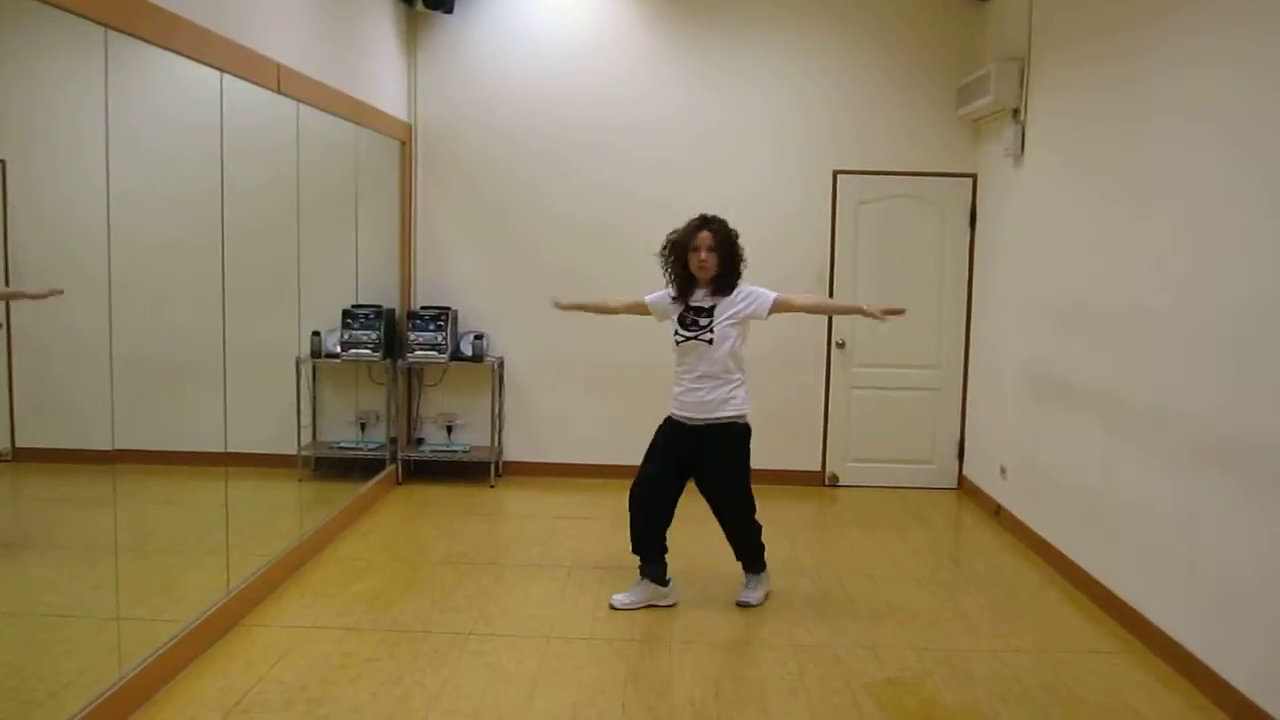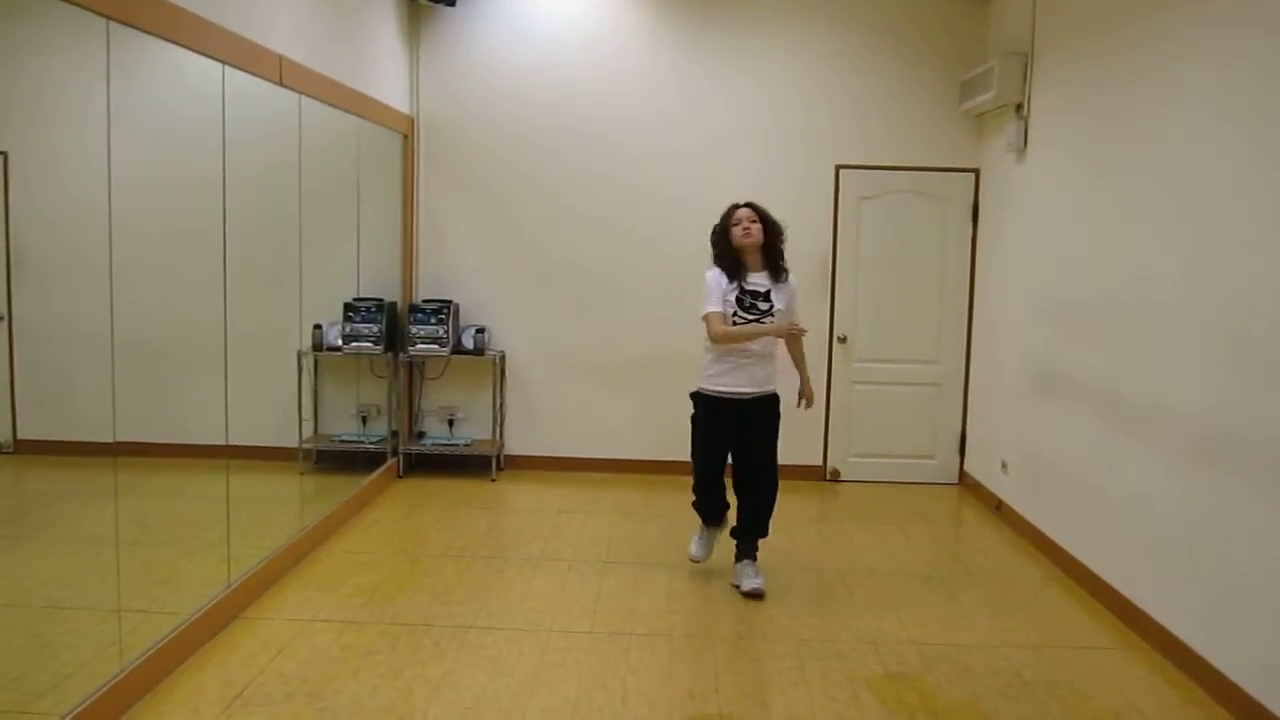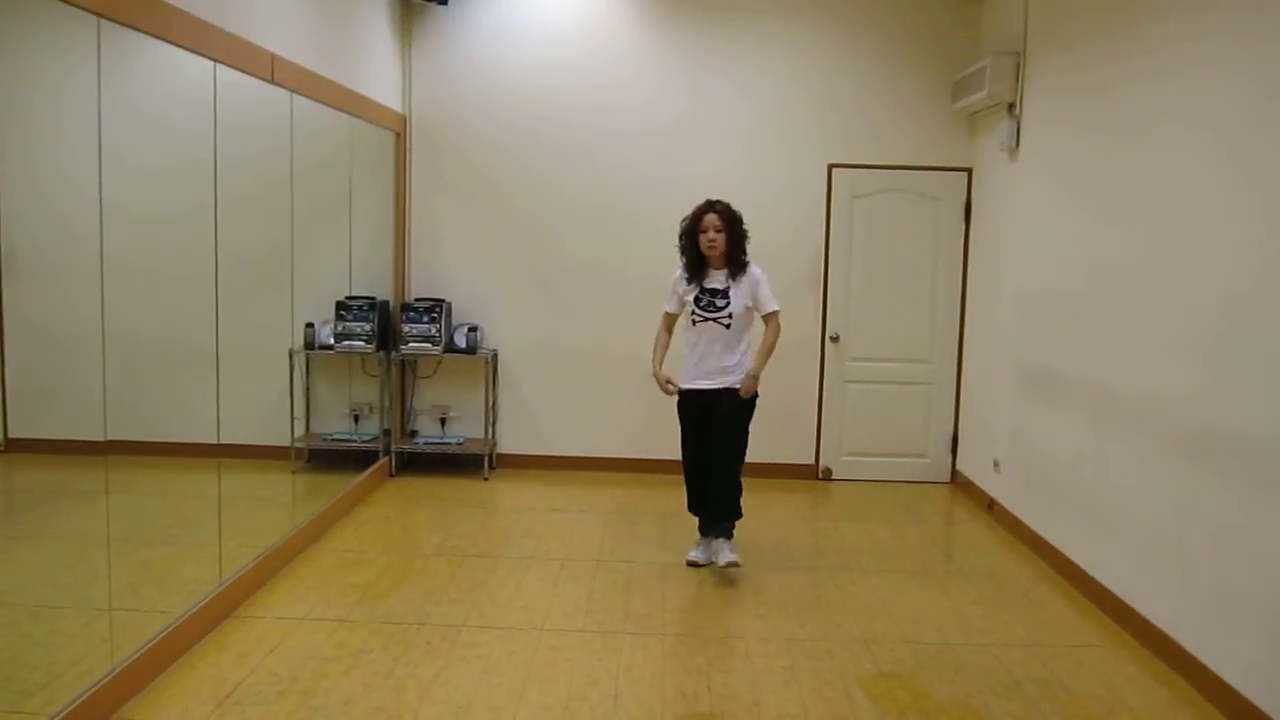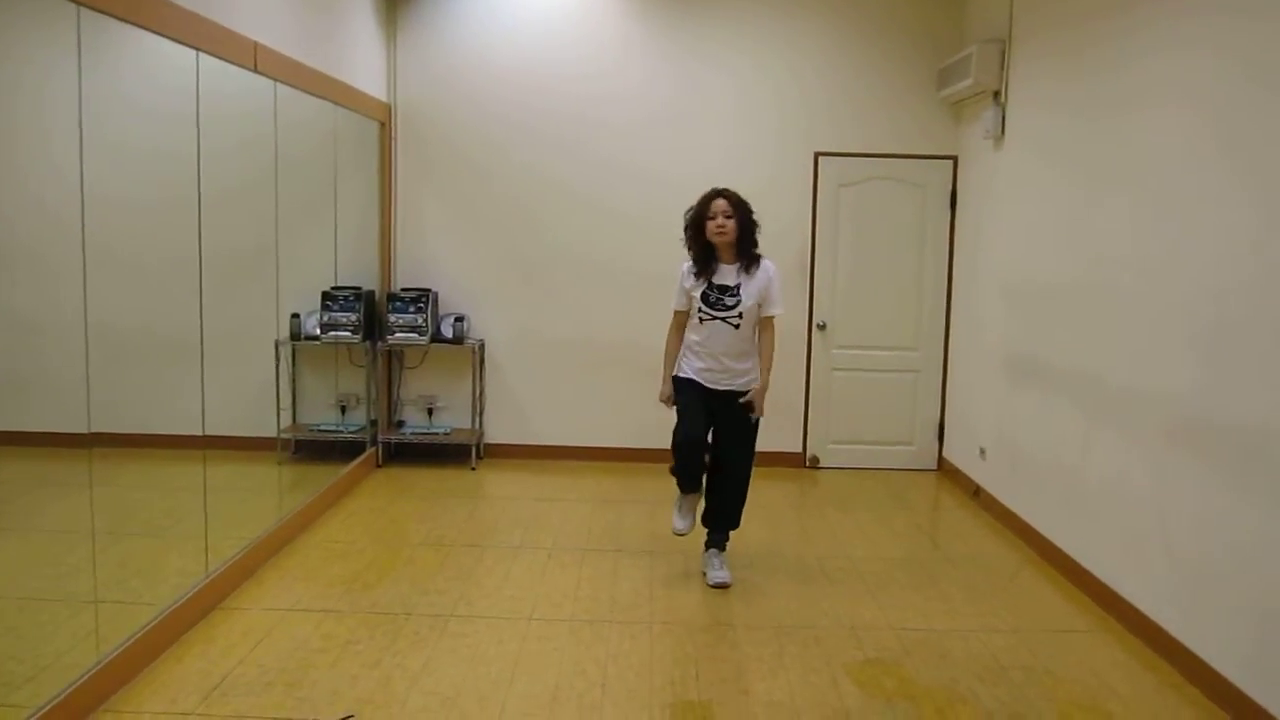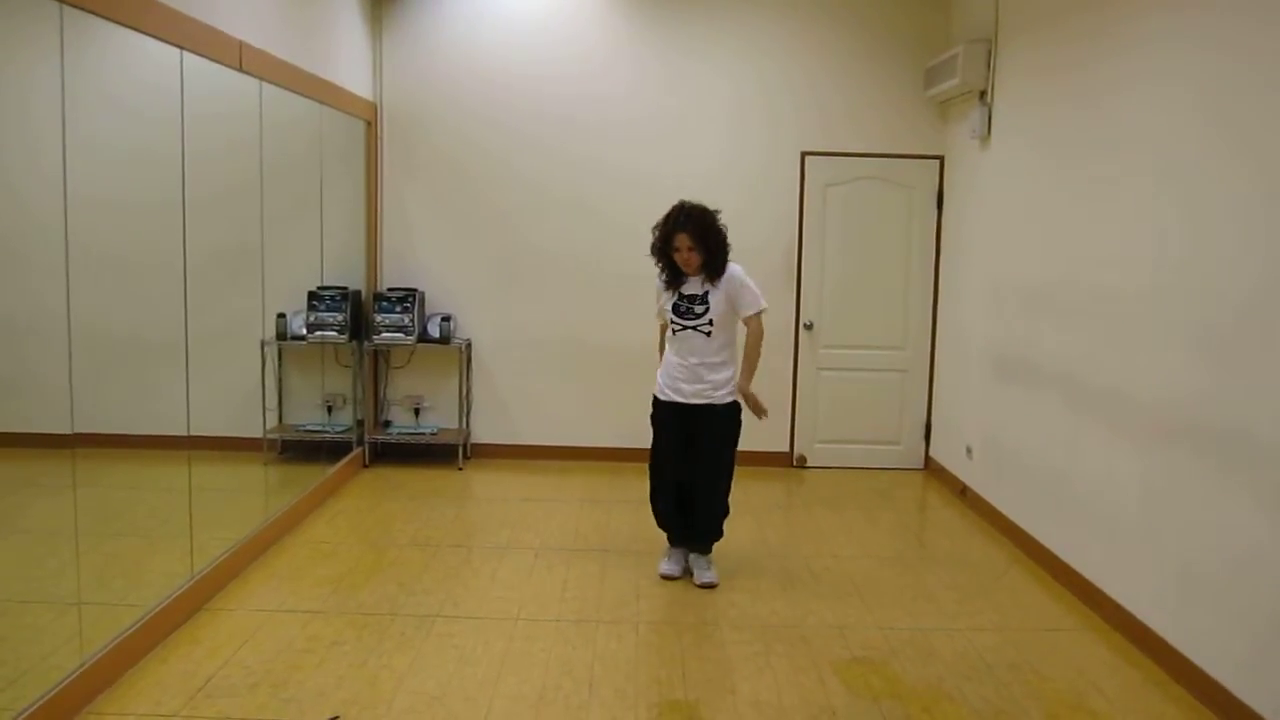
dt=1s
person 1, frame 1
left shoulder: (742, 297)
right shoulder: (674, 297)
left elbow: (799, 303)
right elbow: (624, 305)
left wrist: (861, 308)
right wrist: (577, 305)
left hip: (725, 425)
right hip: (680, 422)
left knee: (733, 509)
right knee: (646, 498)
left ankle: (756, 575)
right ankle: (654, 582)
person 1, frame 2
left shoulder: (782, 282)
right shoulder: (717, 278)
left elbow: (792, 333)
right elbow: (716, 332)
left wrist: (805, 379)
right wrist: (768, 329)
left hip: (761, 398)
right hip: (715, 396)
left knee: (759, 480)
right knee: (707, 472)
left ankle: (746, 560)
right ankle: (711, 524)
person 1, frame 3
left shoulder: (750, 276)
right shoulder: (685, 278)
left elbow: (772, 324)
right elbow: (666, 325)
left wrist: (756, 371)
right wrist: (657, 365)
left hip: (734, 388)
right hip: (693, 388)
left knee: (726, 461)
right knee: (696, 463)
left ankle: (724, 537)
right ankle: (707, 533)
person 1, frame 4
left shoulder: (763, 272)
right shoulder: (691, 271)
left elbow: (766, 330)
right elbow: (678, 326)
left wrist: (762, 384)
right wrist: (666, 378)
left hip: (739, 387)
right hip: (694, 379)
left knee: (733, 470)
right knee: (689, 442)
left ankle: (715, 549)
right ankle: (689, 492)
person 1, frame 5
left shoulder: (731, 278)
right shoulder: (667, 280)
left elbow: (755, 328)
left wrist: (746, 383)
left hip: (718, 402)
right hip: (671, 399)
left knee: (710, 482)
right knee: (666, 479)
left ankle: (701, 551)
right ankle: (677, 545)
